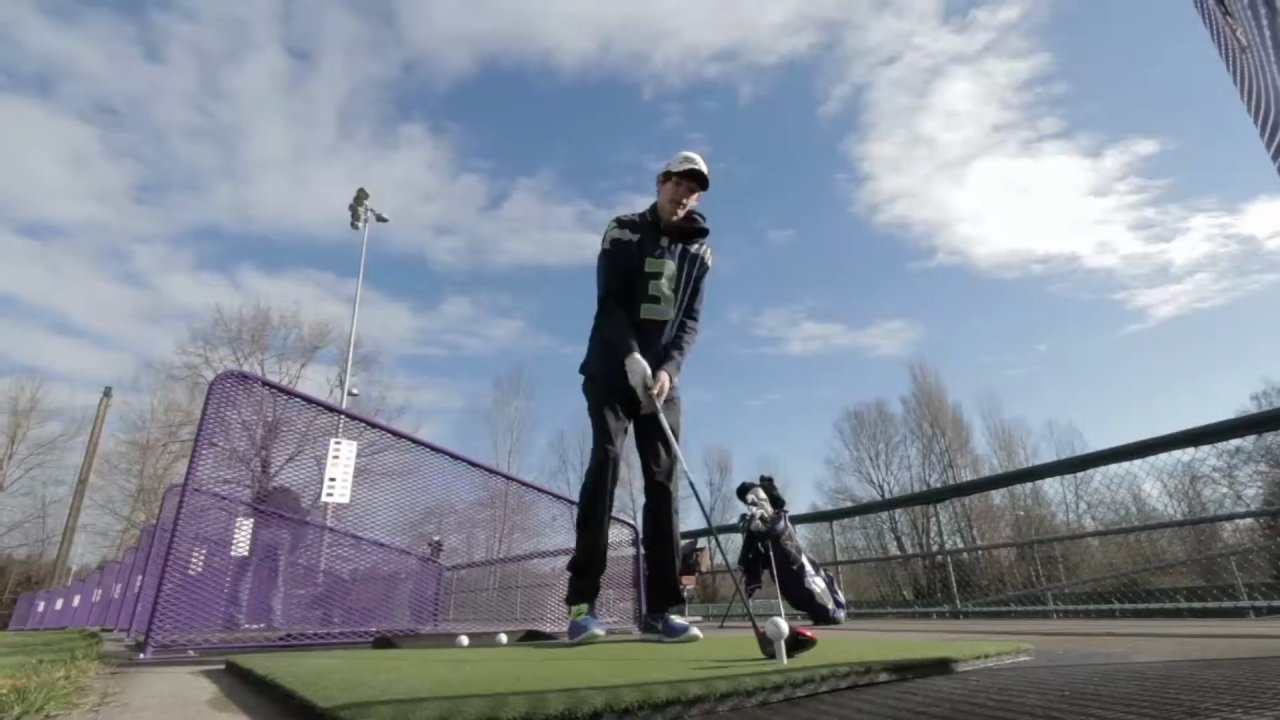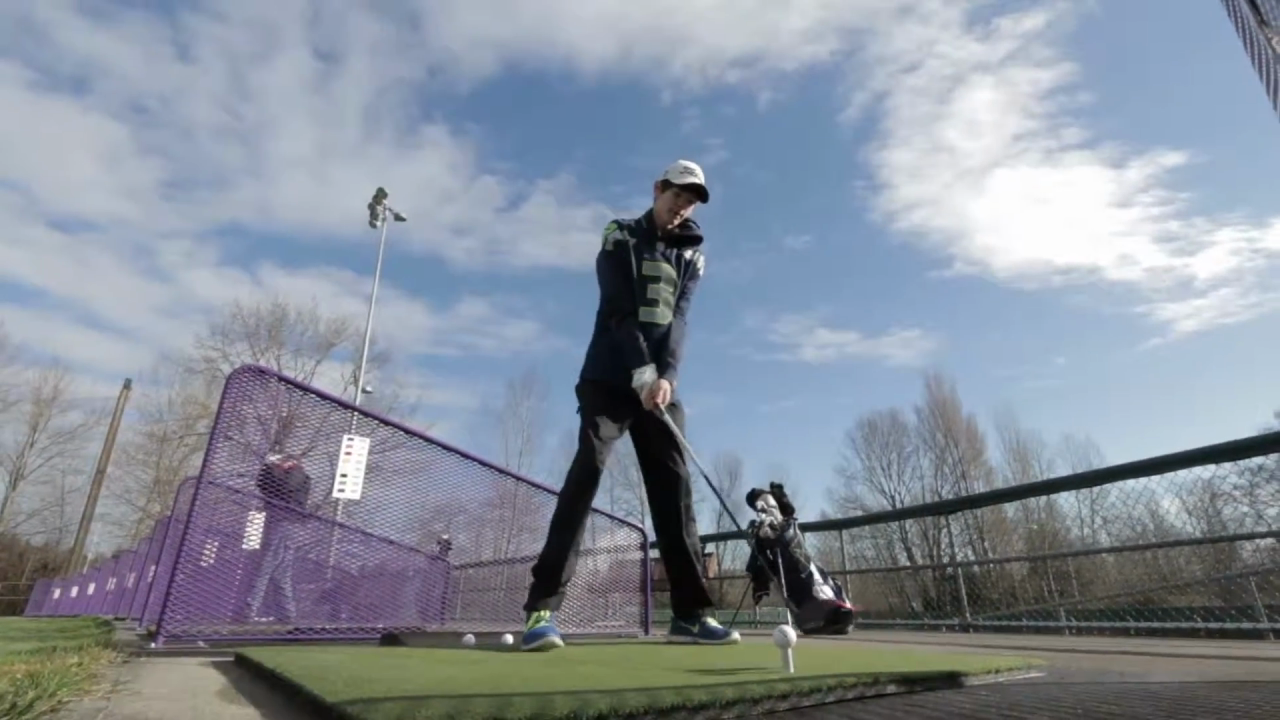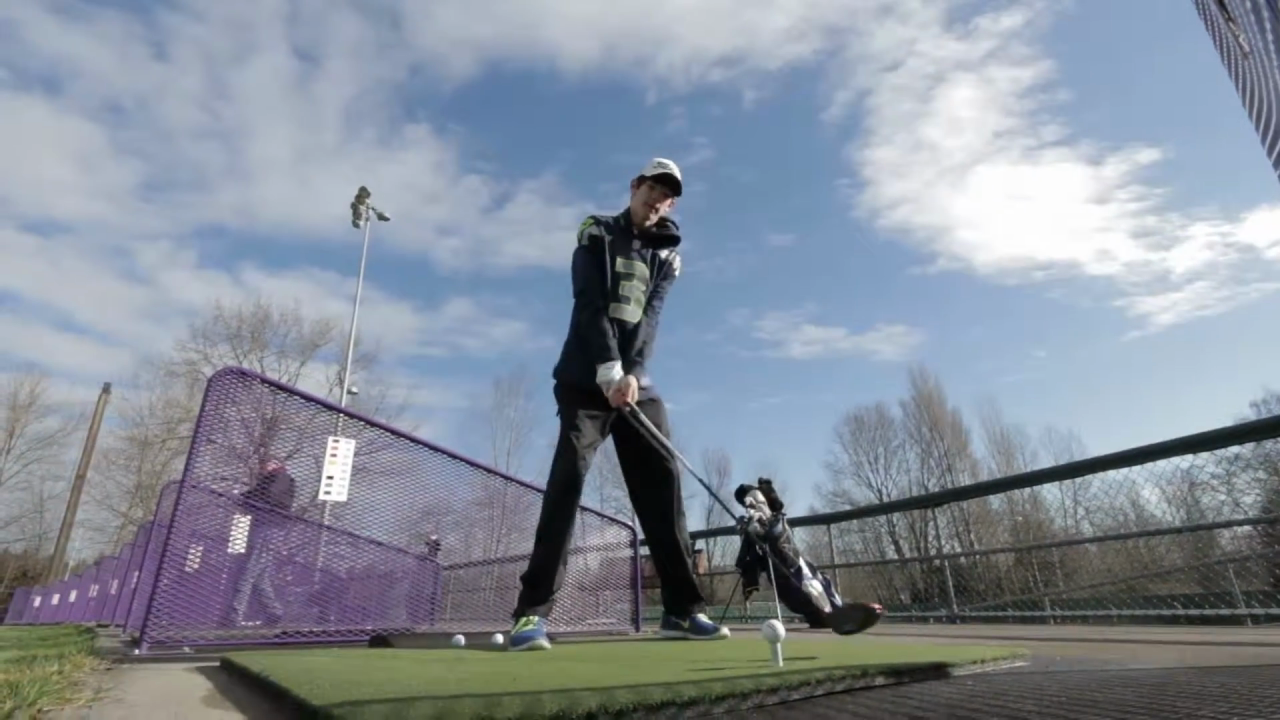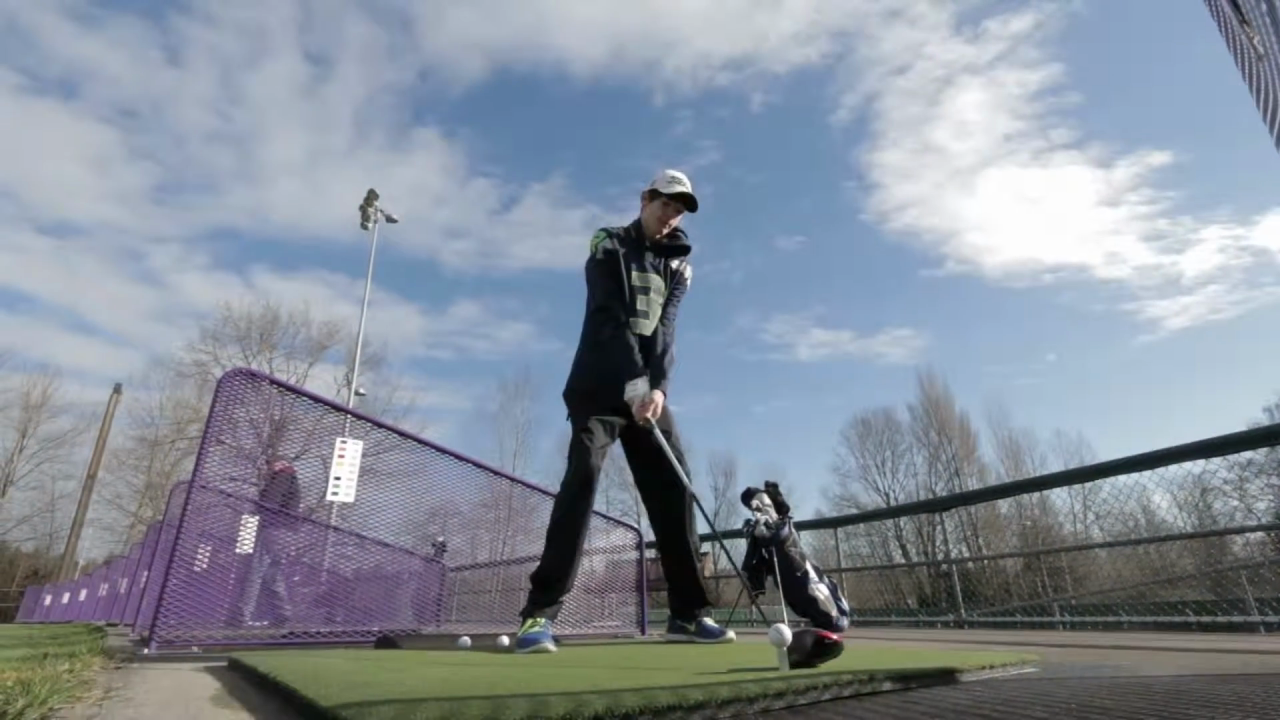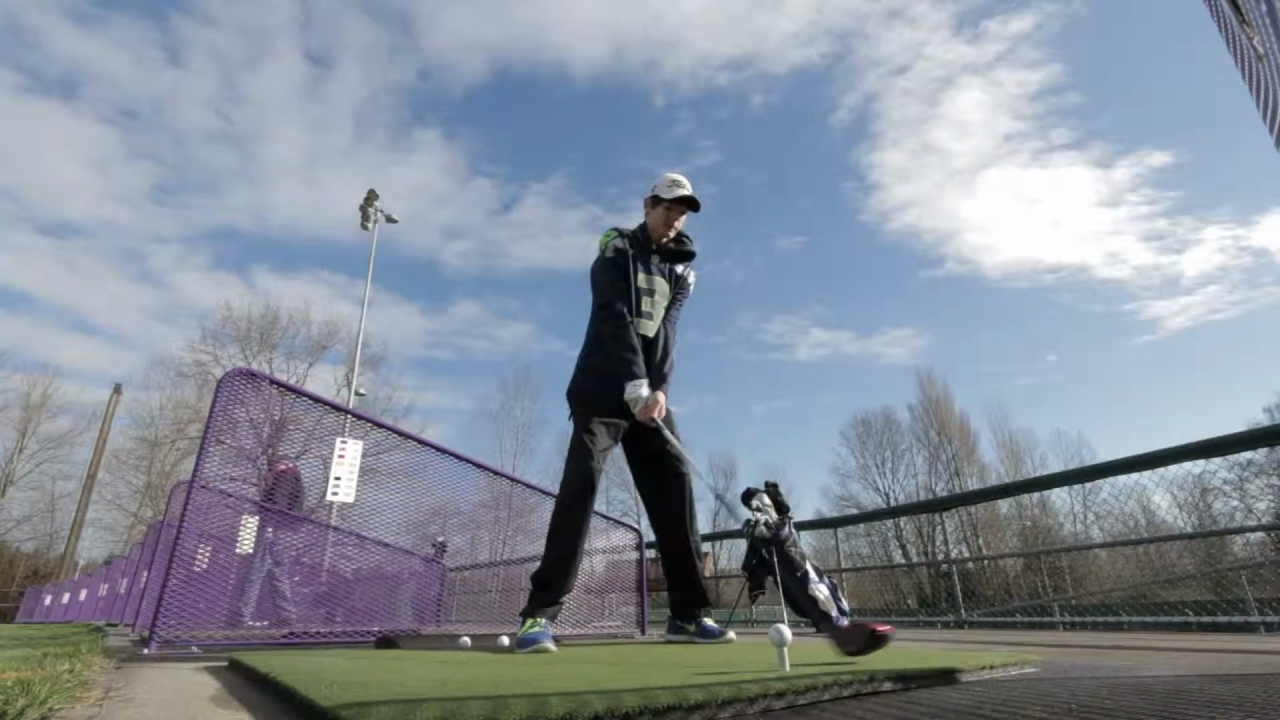
dt=1s
person 1, frame 1
left shoulder: (697, 250)
right shoulder: (623, 232)
left elbow: (690, 320)
right elbow: (610, 304)
left wrist: (668, 370)
right wrist: (633, 358)
left hip: (664, 379)
right hip: (611, 374)
left knee: (663, 483)
right knee: (605, 462)
left ankle: (660, 608)
right ankle: (583, 601)
person 1, frame 2
left shoulder: (691, 255)
right shoulder: (620, 238)
left elbow: (678, 320)
right elbow: (619, 310)
left wrist: (666, 377)
right wrist: (643, 372)
left hip: (661, 384)
right hip: (609, 380)
left knee: (674, 488)
right knee: (588, 469)
left ankle: (690, 611)
right ankle: (542, 607)
person 1, frame 3
left shoulder: (668, 254)
right shoulder: (597, 233)
left elbow: (650, 316)
right elbow: (591, 305)
left wrist: (633, 374)
right wrist: (608, 368)
left hip: (637, 383)
right hip: (586, 379)
left knee: (662, 484)
right knee: (568, 476)
left ankle: (681, 608)
right ankle: (532, 612)
person 1, frame 4
left shoulder: (678, 264)
right shoulder: (609, 245)
left elbow: (665, 327)
right elbow: (612, 318)
left wrist: (658, 387)
right wrist: (635, 383)
left hip: (648, 390)
right hip: (598, 387)
left knee: (674, 487)
right knee: (582, 477)
left ankle: (688, 612)
right ankle: (540, 613)
person 1, frame 5
left shoulder: (681, 269)
right shoulder: (617, 248)
left elbow: (665, 330)
right elbow: (617, 321)
left wrist: (660, 390)
right wrist: (637, 386)
left hip: (650, 395)
right hip: (602, 391)
left knee: (675, 490)
right knee: (581, 483)
left ankle: (688, 613)
right ankle: (540, 614)
